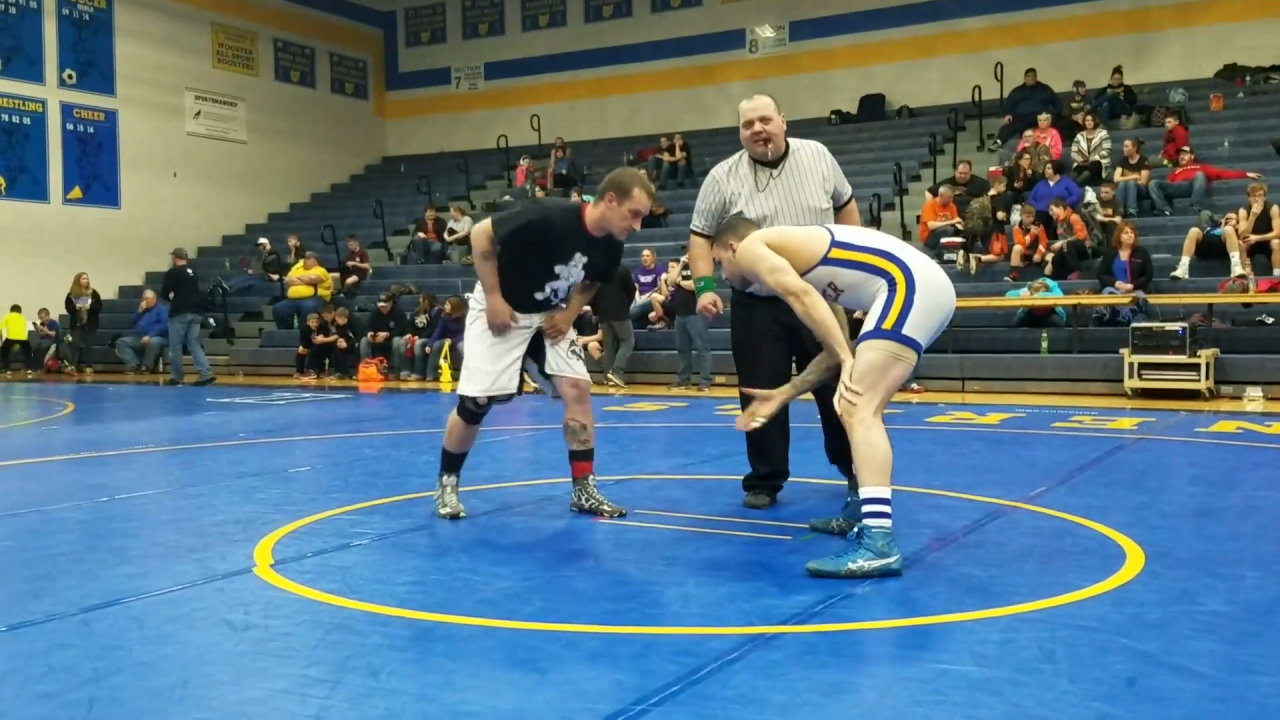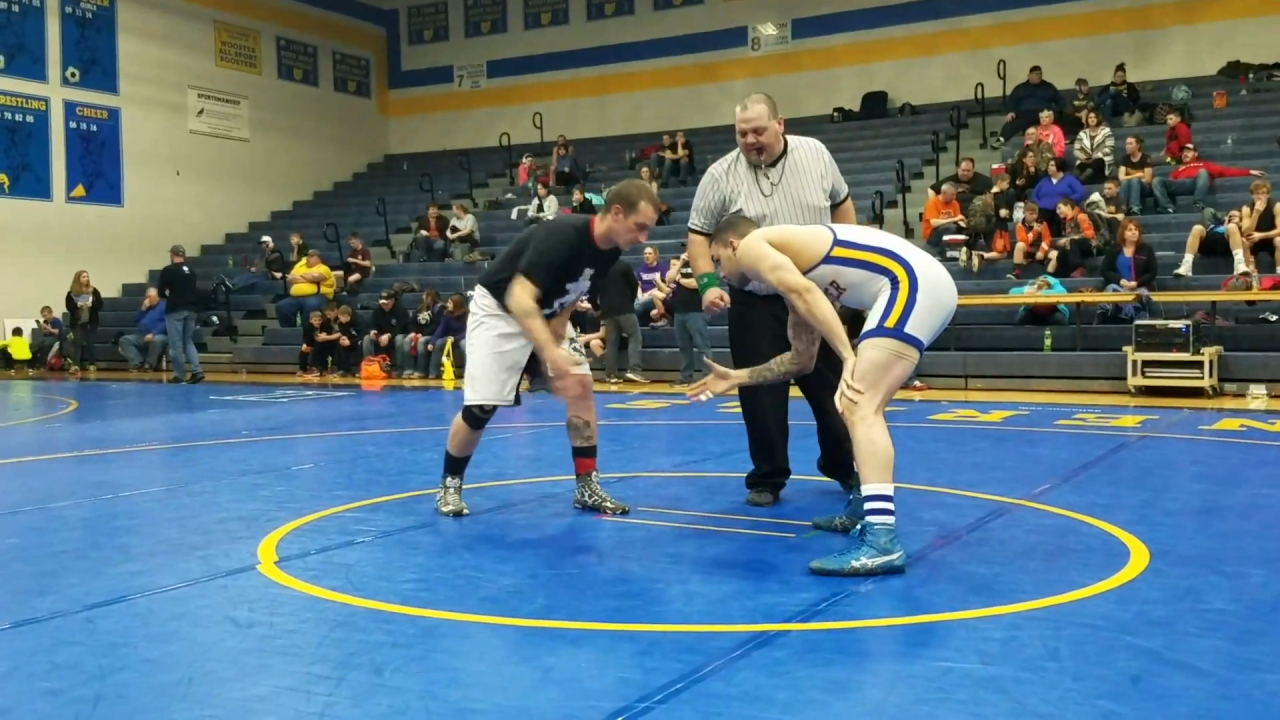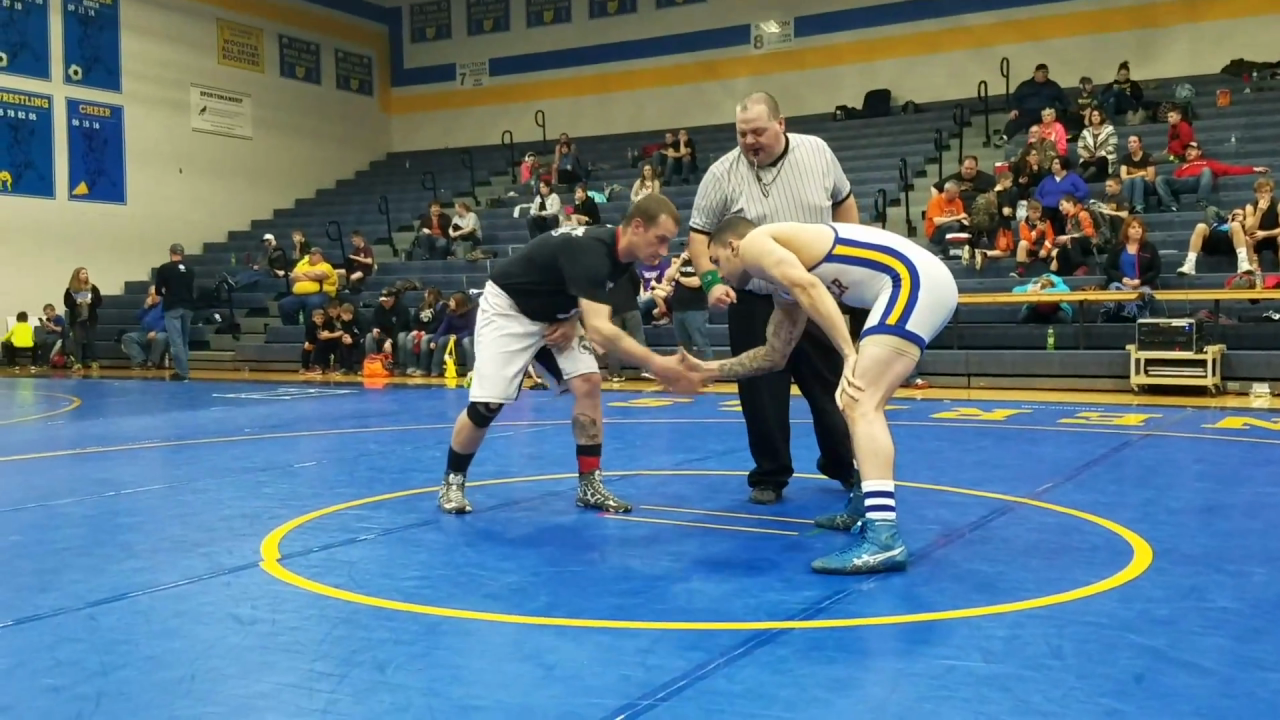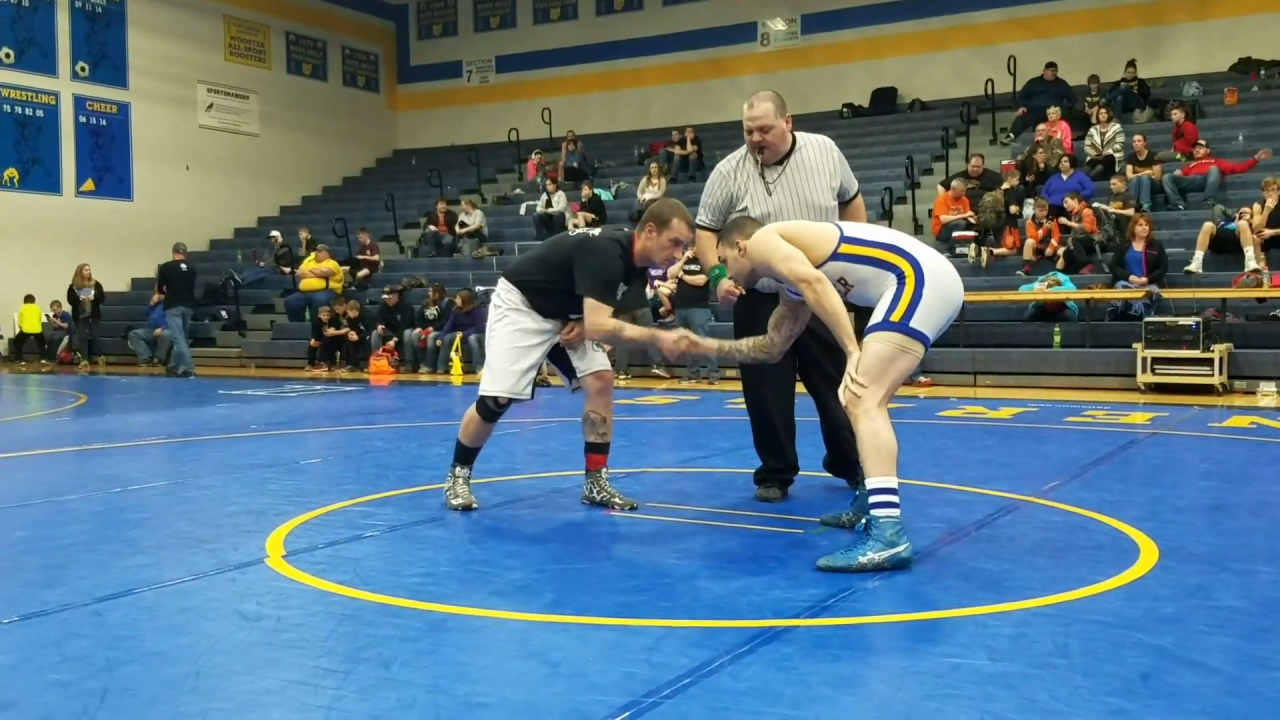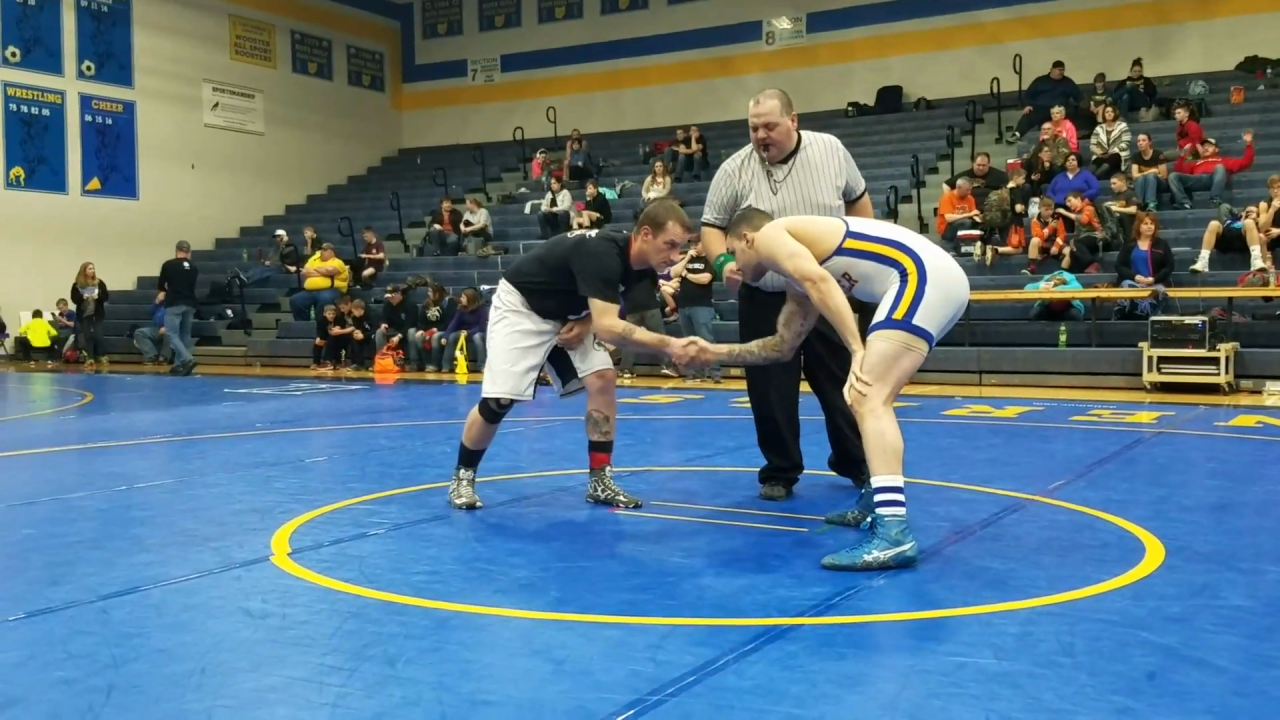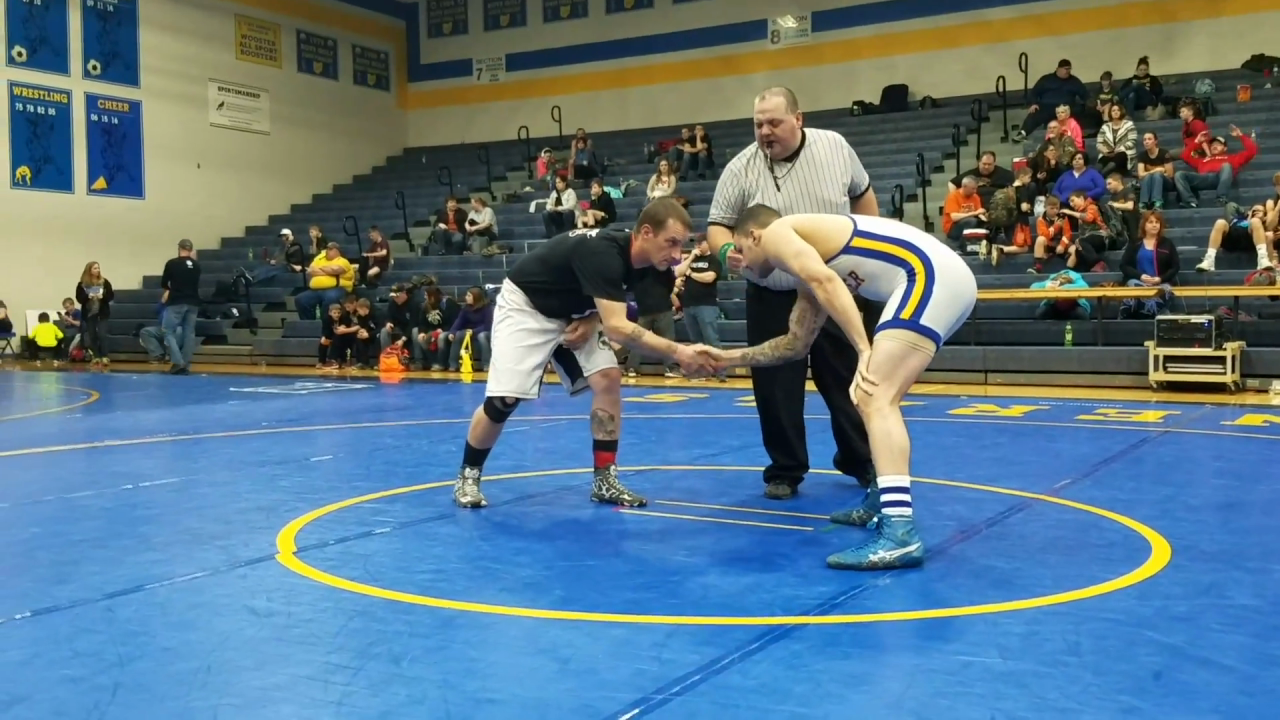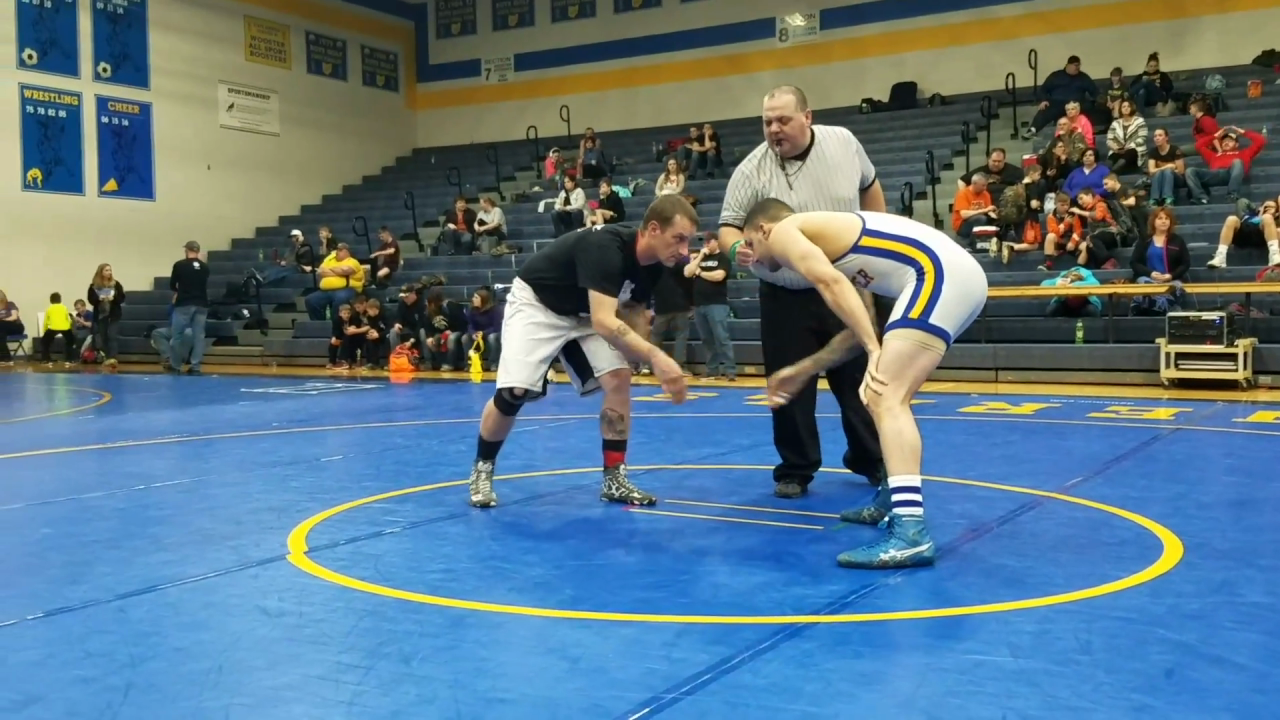
dt=0.2s
person 1, frame 1
left shoulder: (817, 157)
right shoulder: (723, 177)
left elbow: (846, 207)
right elbow: (701, 237)
right wrist: (705, 286)
right hip: (757, 306)
left knee: (837, 387)
right knee: (762, 395)
left ankle: (854, 469)
right ankle: (764, 481)
person 1, frame 2
left shoulder: (815, 154)
right shoulder: (721, 175)
left elbow: (841, 205)
right elbow: (699, 235)
right wrist: (708, 283)
right hip: (754, 305)
left knee: (830, 388)
right knee: (762, 395)
left ankle: (845, 467)
right ankle: (767, 478)
person 1, frame 3
left shoulder: (817, 152)
right shoulder: (722, 174)
left elbow: (843, 202)
right elbow: (699, 233)
right wrist: (711, 280)
right hip: (754, 304)
left knee: (829, 387)
right knee: (762, 394)
left ankle: (845, 466)
right ankle: (769, 476)
person 1, frame 4
left shoulder: (824, 151)
right shoulder: (729, 172)
left elbow: (851, 201)
right elbow: (705, 229)
right wrist: (718, 275)
right hip: (759, 302)
left knee: (836, 385)
right knee: (767, 393)
left ankle: (851, 465)
right ankle: (775, 474)
person 1, frame 5
left shoulder: (830, 150)
right shoulder: (735, 170)
left elbow: (858, 200)
right elbow: (712, 225)
right wrist: (723, 261)
right hip: (765, 301)
left knee: (841, 383)
right knee: (771, 391)
left ankle: (857, 464)
right ankle: (780, 472)
person 1, frame 6
left shoulder: (834, 146)
right shoulder: (741, 169)
left elbow: (862, 195)
right elbow: (718, 225)
right wrist: (726, 251)
right hip: (772, 299)
left knee: (847, 382)
right knee: (776, 388)
left ankle: (861, 462)
right ankle: (784, 471)
person 1, frame 7
left shoulder: (843, 142)
right shoulder: (752, 170)
left elbow: (869, 188)
right elbow: (729, 225)
right wrist: (736, 248)
right hip: (786, 298)
left knee: (859, 379)
left ankle: (871, 461)
right ankle: (795, 470)
person 2, frame 1
left shoulder: (750, 248)
right shoulder: (785, 250)
left elbow: (802, 295)
right elbow: (834, 351)
left wrist: (848, 361)
right wrist: (782, 395)
left hip: (910, 284)
right hip: (928, 284)
left knee: (857, 410)
right knee: (862, 406)
left ankle: (879, 545)
right ankle: (864, 511)
person 2, frame 2
left shoulder: (750, 246)
left elbow: (806, 291)
right elbow: (803, 358)
left wrist: (849, 359)
right wrist: (737, 378)
left hip: (911, 282)
right hip: (928, 282)
left knee: (857, 407)
right knee: (864, 404)
left ankle: (882, 542)
right ankle: (867, 507)
person 2, frame 3
left shoulder: (753, 243)
right shoulder: (787, 292)
left elbow: (809, 285)
right elbow: (775, 353)
left wrist: (850, 356)
right wrist: (712, 370)
left hip: (911, 280)
right hip: (929, 281)
left knee: (858, 404)
right knee: (863, 401)
left ankle: (883, 539)
right ankle: (868, 506)
person 2, frame 4
left shoulder: (761, 241)
right shoulder: (793, 287)
left elbow: (815, 281)
right elbow: (773, 346)
left wrist: (853, 352)
right wrist: (709, 347)
left hip: (917, 279)
right hip: (936, 280)
left knee: (861, 401)
right knee: (867, 399)
left ankle: (888, 535)
right ankle: (874, 503)
person 2, frame 5
left shoulder: (768, 235)
right shoulder: (799, 282)
left elbow: (821, 280)
right elbow: (784, 344)
left wrist: (858, 351)
right wrist: (718, 353)
left hip: (922, 276)
right hip: (941, 277)
left knee: (867, 400)
right knee: (873, 397)
left ankle: (893, 534)
right ankle: (880, 502)
person 2, frame 6
left shoulder: (775, 233)
right shoulder: (803, 248)
left elbow: (827, 281)
right elbow: (799, 340)
left wrist: (865, 351)
right wrist: (732, 357)
left hip: (929, 275)
right hip: (949, 275)
left knee: (873, 399)
right knee: (879, 396)
left ankle: (899, 534)
right ankle: (888, 501)
person 2, frame 7
left shoulder: (782, 231)
right shoulder: (816, 235)
left elbow: (831, 283)
right elbow: (860, 330)
left wrist: (876, 351)
right wrist: (804, 371)
left hip: (940, 275)
right hip: (961, 273)
left knee: (884, 398)
right knee: (891, 395)
left ankle: (911, 533)
right ankle: (895, 499)
person 3, frame 1
left shoulder: (611, 246)
right shoulder: (549, 216)
right elbow: (481, 235)
left wrist: (569, 313)
right wrist: (495, 300)
left hip: (548, 316)
right hip: (500, 309)
left knee: (577, 387)
right knee: (476, 401)
left ankle: (584, 490)
right ankle: (447, 484)
person 3, frame 2
left shoulder: (610, 249)
right shoulder: (561, 235)
right elbow: (518, 300)
left wrist: (560, 319)
right wrist: (550, 352)
left hip: (546, 314)
right hip: (499, 310)
left knee: (580, 384)
right knee: (480, 406)
left ankle: (587, 488)
right ankle: (450, 484)
person 3, frame 3
left shoulder: (622, 253)
right shoulder: (590, 250)
right elbow: (598, 328)
left wrist: (570, 321)
right wrist: (657, 363)
left hip: (552, 314)
right hip: (508, 307)
left knee: (587, 384)
right knee: (487, 404)
left ankle: (590, 485)
right ankle: (453, 480)
person 3, frame 4
left shoulder: (637, 260)
right shoulder: (606, 250)
right elbow: (599, 327)
left wrist: (582, 323)
right wrist: (659, 338)
left hip: (566, 313)
right hip: (519, 304)
left knee: (600, 380)
right knee: (497, 399)
left ankle: (596, 482)
right ankle: (459, 474)
person 3, frame 5
left shoulder: (641, 264)
right shoulder: (602, 252)
right elbow: (608, 328)
left wrist: (585, 322)
right wrist: (668, 344)
left hip: (566, 315)
right hip: (520, 306)
left knee: (603, 380)
right knee: (500, 400)
left ankle: (600, 481)
right ankle: (463, 476)
person 3, frame 6
left shoulder: (642, 261)
right shoulder: (602, 251)
left elbow: (609, 314)
right elbow: (617, 328)
left wrist: (590, 324)
right wrist: (677, 351)
left hip: (572, 314)
right hip: (524, 305)
left knee: (608, 379)
right knee: (505, 399)
left ankle: (605, 480)
right ankle: (468, 475)
person 3, frame 7
left shoulder: (652, 265)
right shoulder: (606, 246)
left elbow: (632, 313)
right elbow: (604, 320)
left wrist: (636, 341)
right wrist: (656, 358)
left hip: (584, 310)
right hip: (534, 304)
left knee: (618, 380)
right knee: (514, 391)
left ankle: (613, 479)
right ankle: (482, 469)
